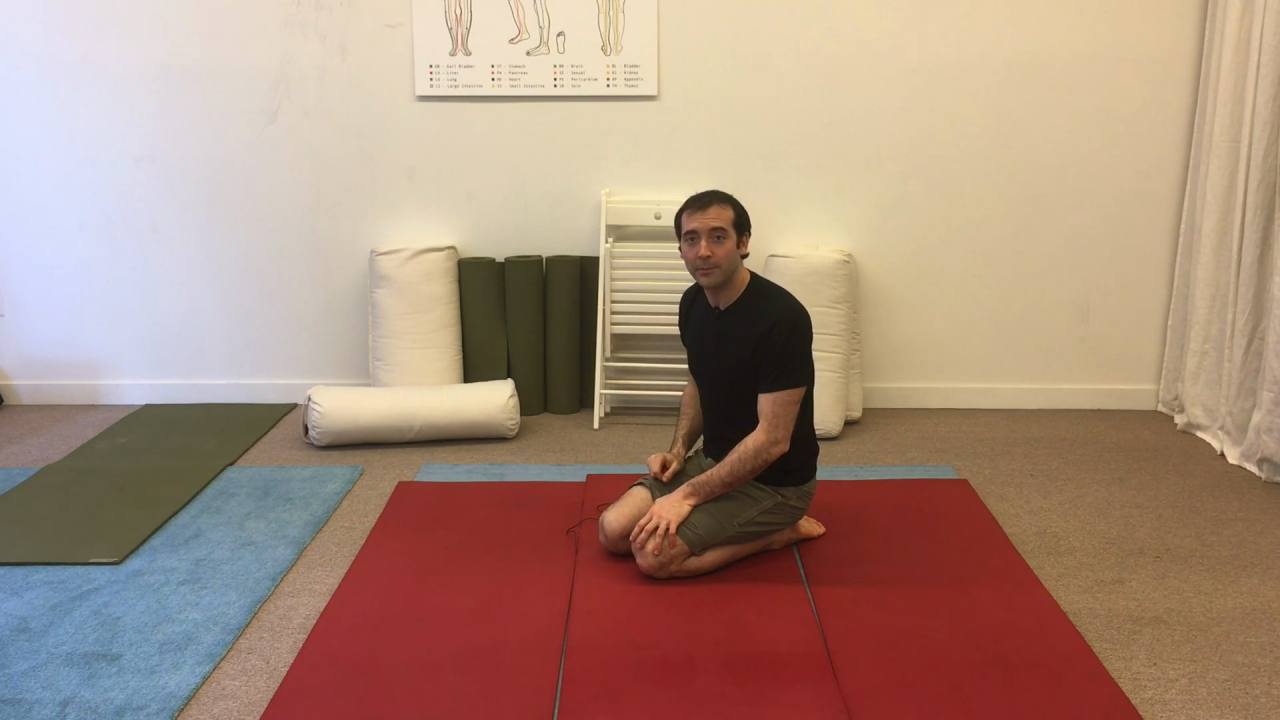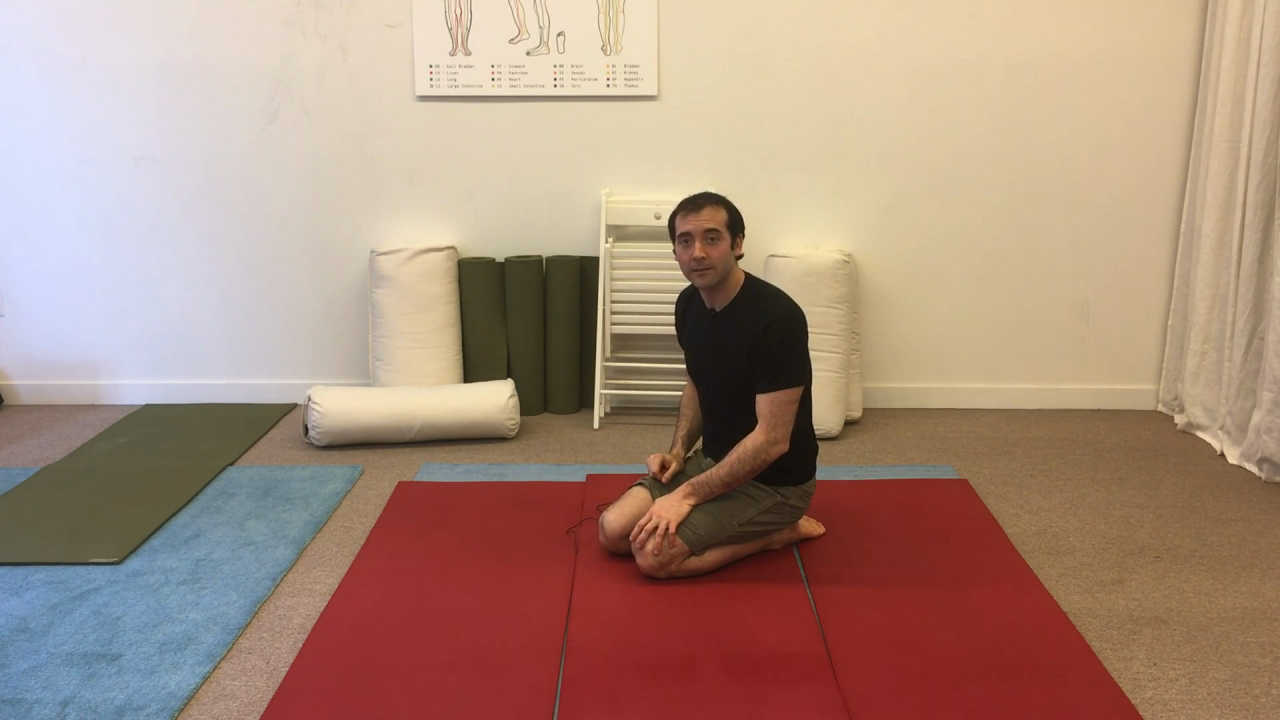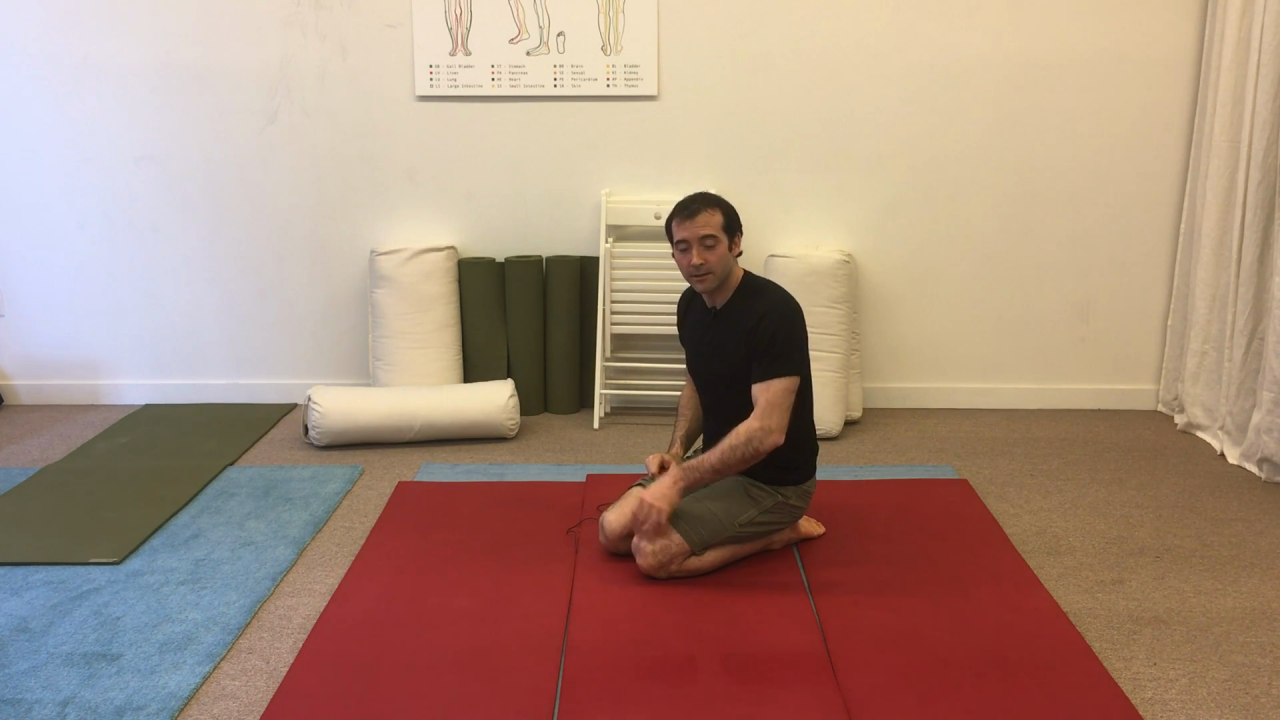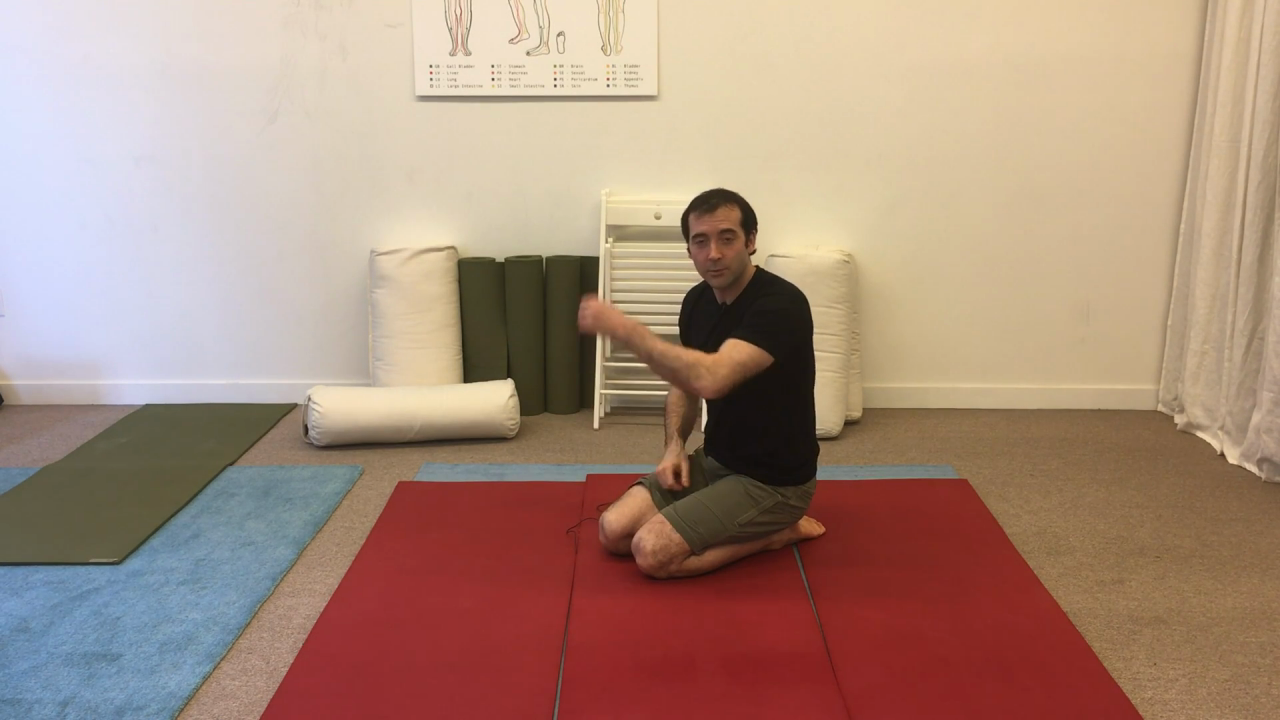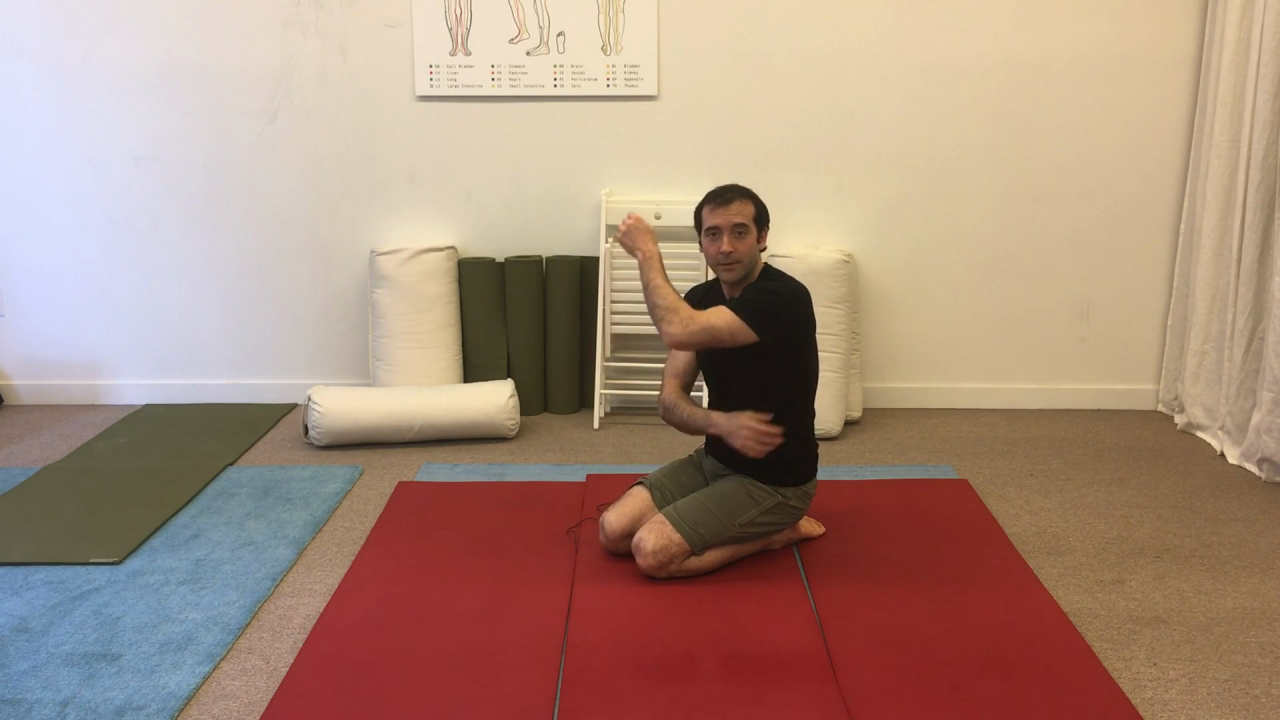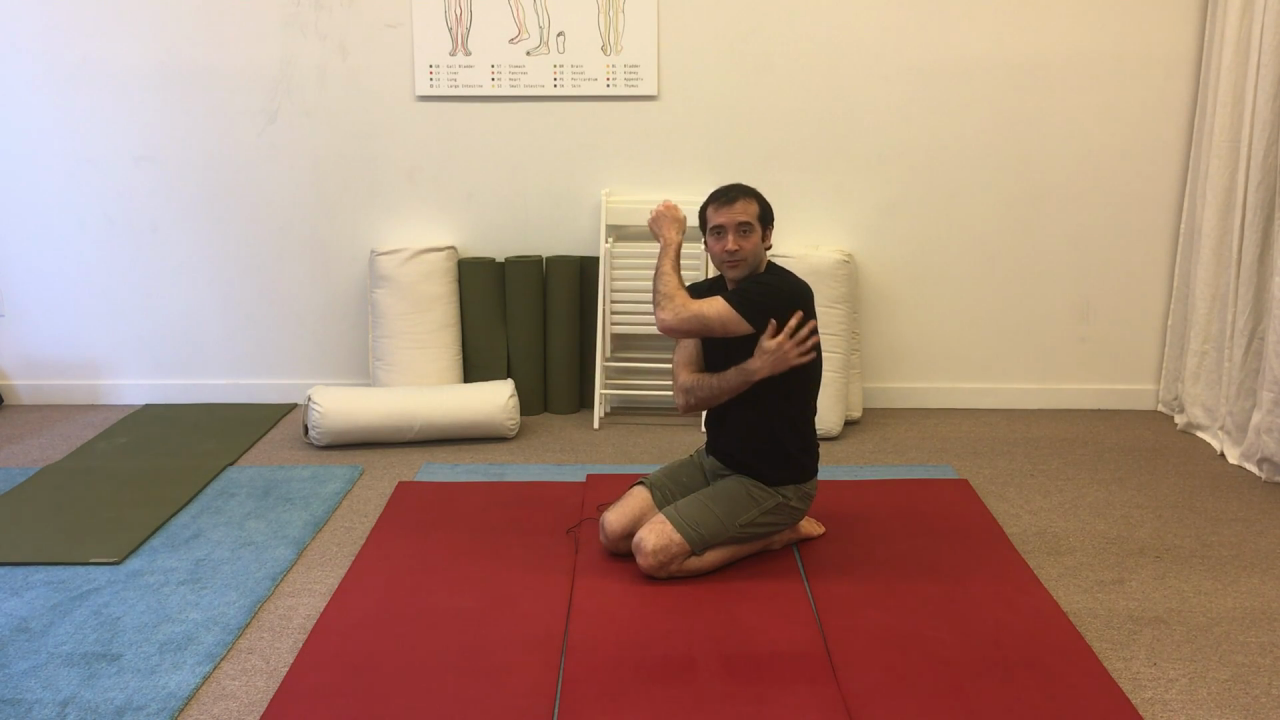
dt=0.4s
person 1, frame 1
left shoulder: (781, 318)
right shoulder: (693, 303)
left elbow: (772, 439)
left wrist: (688, 496)
right wrist: (678, 449)
left hip: (772, 481)
right hip: (715, 459)
left knee: (653, 554)
right knee: (614, 531)
left ankle: (778, 530)
right ankle: (753, 528)
person 1, frame 2
left shoulder: (775, 318)
right shoulder: (689, 304)
left elbow: (772, 439)
left wrist: (688, 495)
right wrist: (678, 450)
left hip: (772, 481)
right hip: (715, 459)
left knee: (653, 554)
right knee: (614, 531)
left ankle: (777, 531)
right ankle: (749, 526)
person 1, frame 3
left shoulder: (773, 312)
right shoulder: (692, 304)
left elbow: (767, 431)
left wrist: (680, 480)
right wrist: (677, 451)
left hip: (772, 481)
right hip: (719, 460)
left knee: (653, 553)
right knee: (614, 531)
left ankle: (779, 530)
right ankle: (760, 528)
person 1, frame 4
left shoulder: (780, 305)
right shoulder: (697, 301)
left elbow: (708, 380)
right elbow: (685, 386)
left wrist: (622, 327)
right wrist: (675, 447)
left hip: (772, 481)
right hip: (716, 460)
left knee: (652, 552)
right knee: (614, 532)
left ankle: (777, 530)
right ankle: (759, 527)
person 1, frame 5
left shoulder: (782, 298)
right shoulder: (700, 300)
left elbow: (679, 332)
right elbow: (670, 398)
left wrist: (647, 251)
right wrist: (723, 423)
left hip: (773, 481)
right hip: (717, 458)
left knee: (652, 552)
right knee: (614, 531)
left ankle: (778, 531)
right ankle: (757, 526)
person 1, frame 6
left shoulder: (783, 294)
right shoulder: (703, 296)
left elbow: (671, 317)
right elbow: (686, 395)
left wrist: (670, 239)
right wrist: (757, 367)
left hip: (774, 482)
right hip: (715, 459)
left knee: (652, 552)
right knee: (615, 532)
left ankle: (778, 530)
right ankle: (759, 526)
